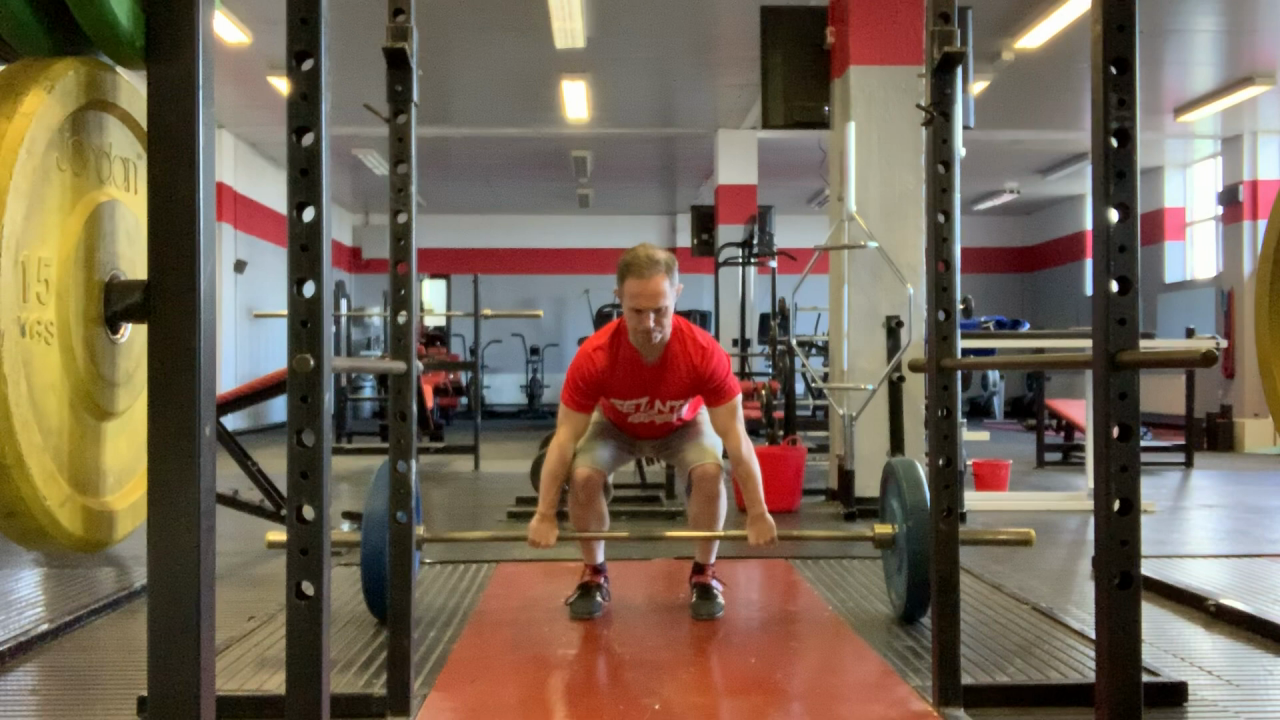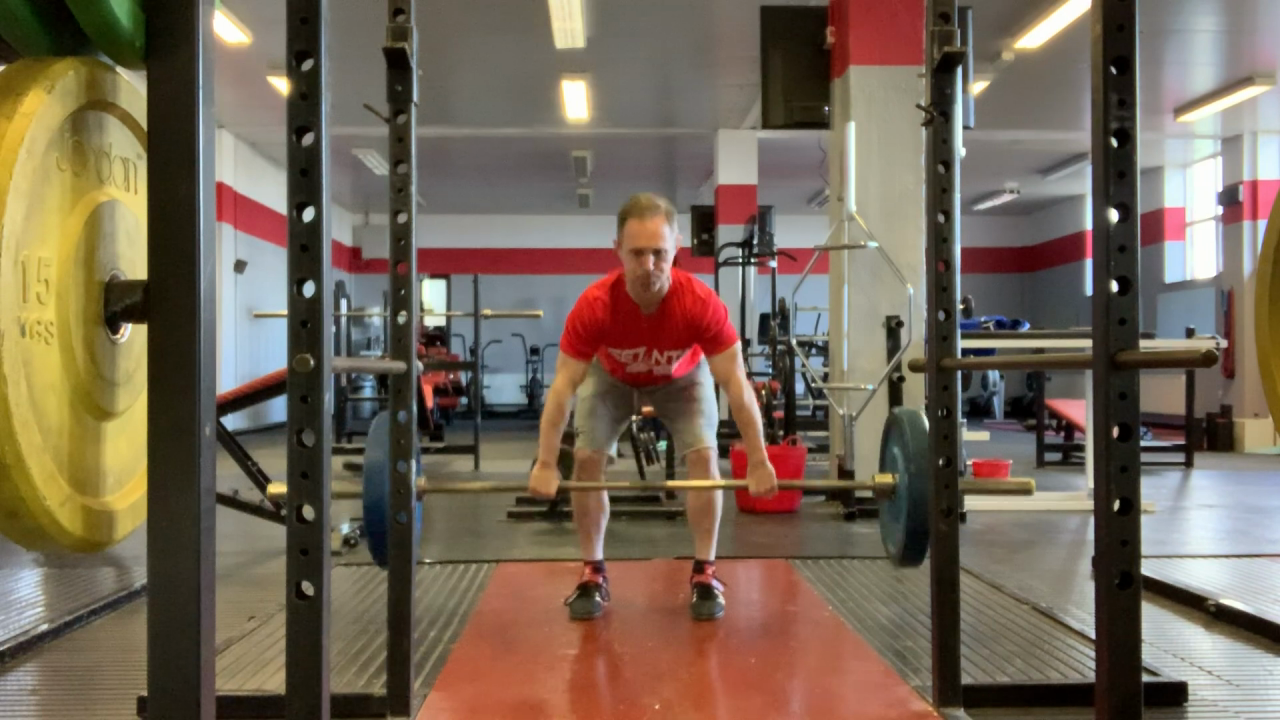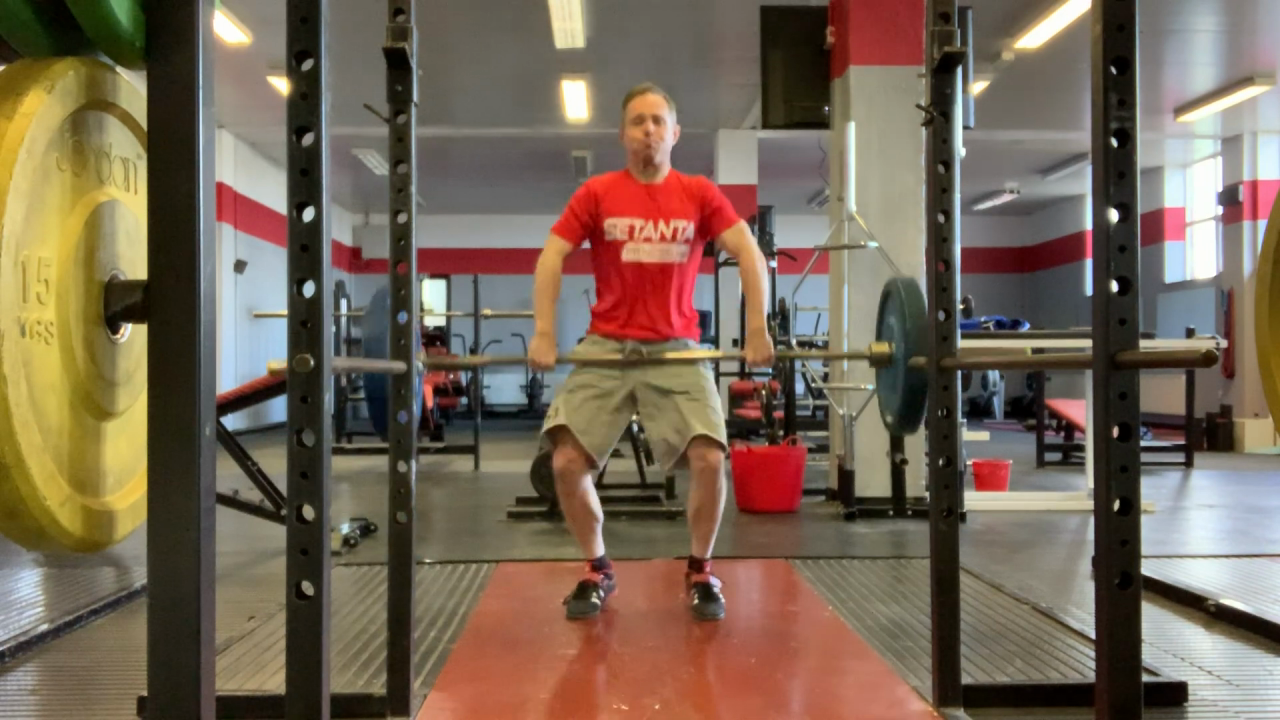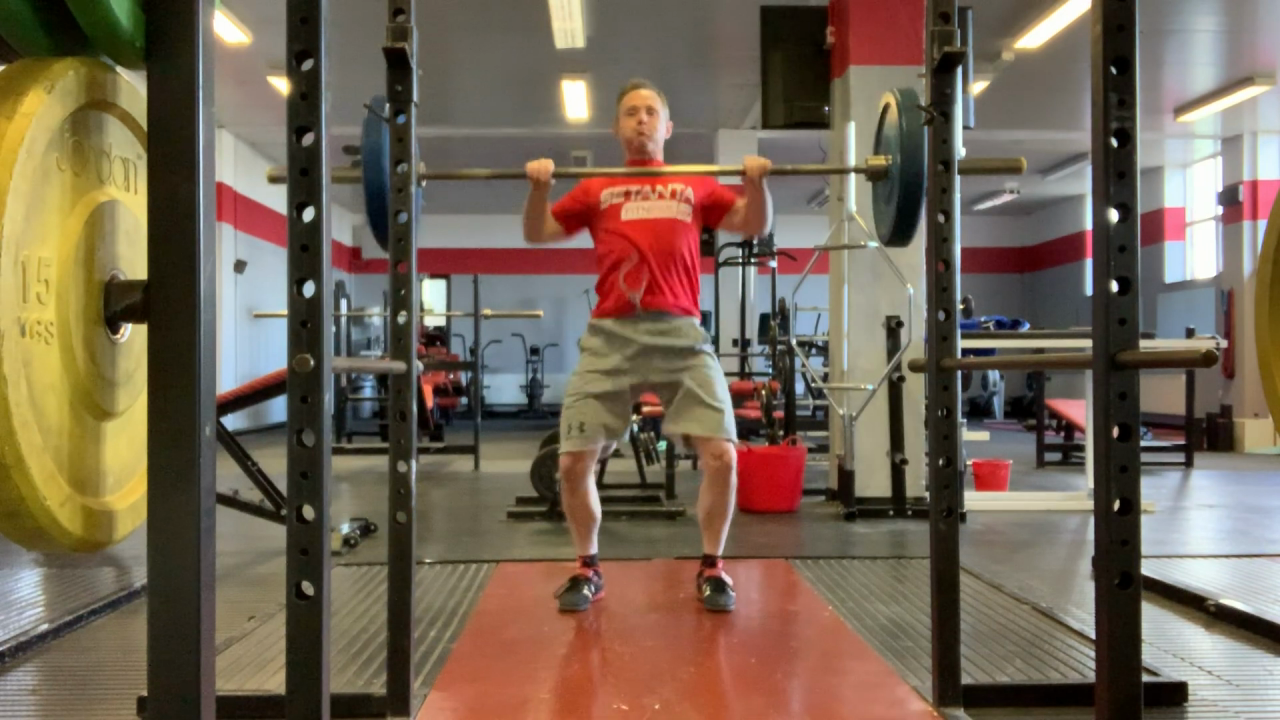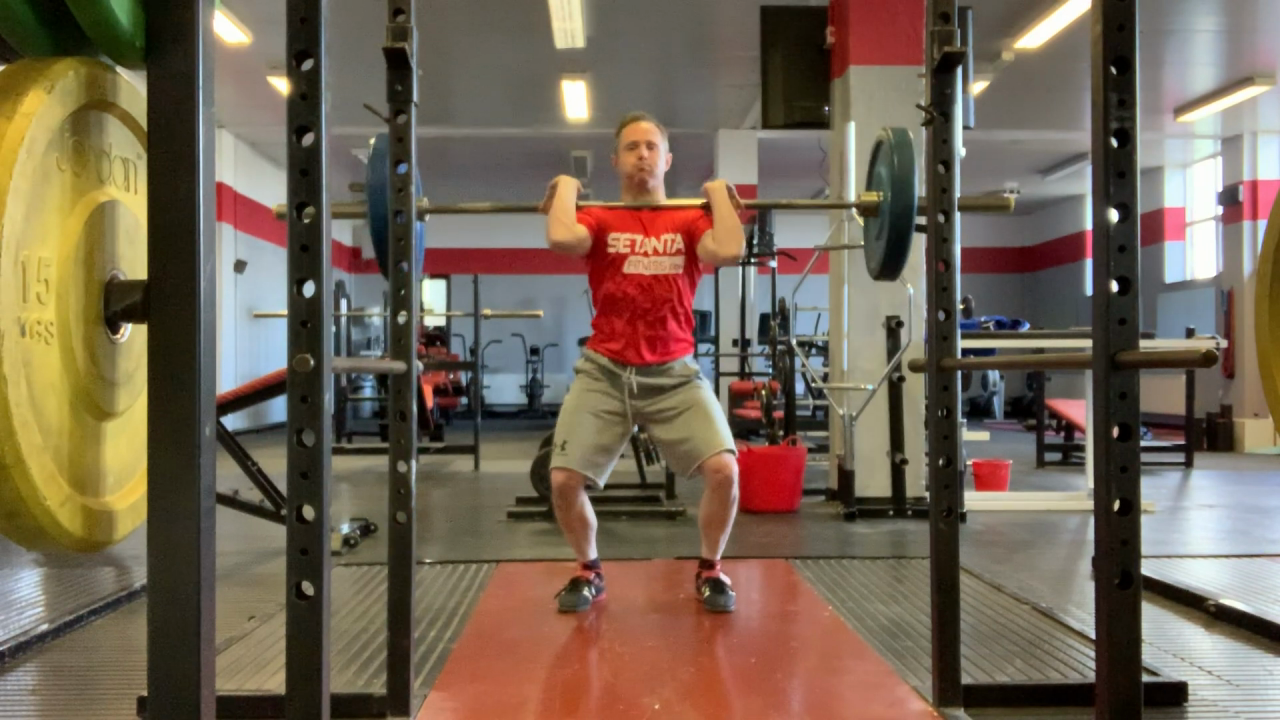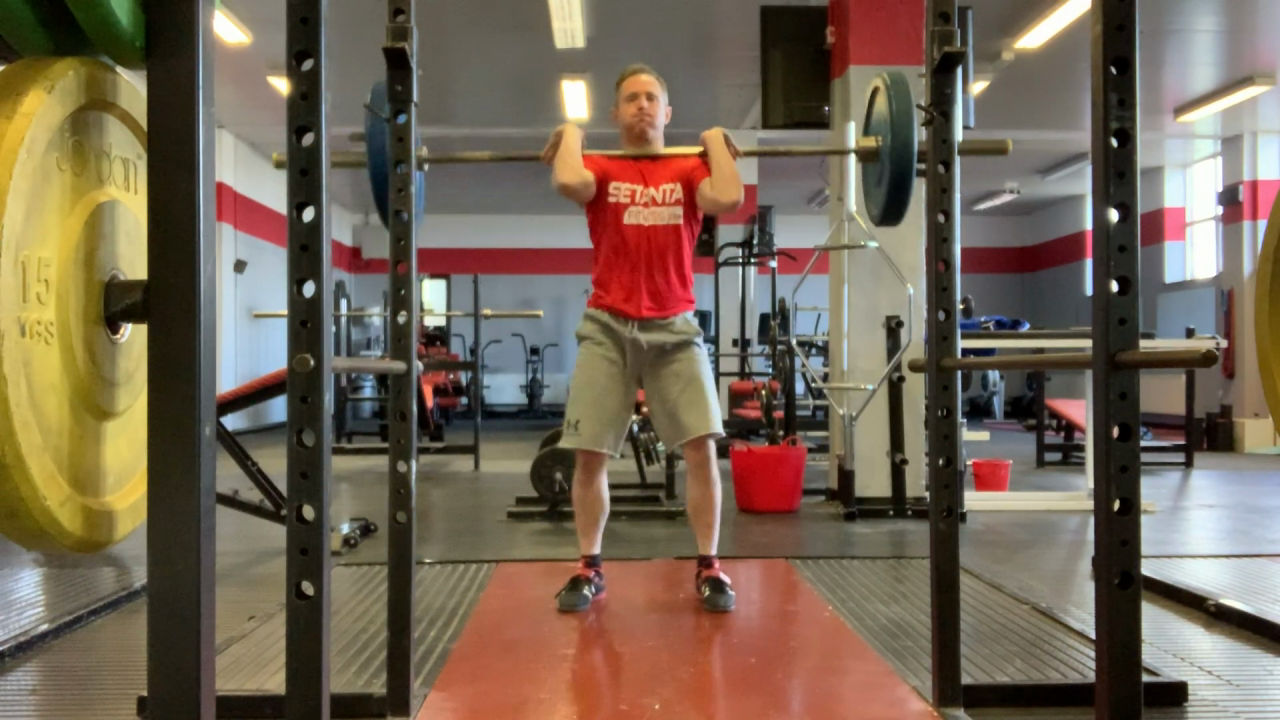
dt=0.3s
person 1, frame 1
left shoulder: (704, 354)
right shoulder: (594, 357)
left elbow: (735, 438)
right elbow: (565, 437)
left wrist: (758, 513)
right wrist: (545, 515)
left hip: (683, 425)
right hip: (614, 426)
left knee: (708, 471)
right knee: (584, 475)
left ankle: (704, 575)
right ankle: (594, 576)
person 1, frame 2
left shoulder: (700, 303)
right shoulder: (594, 305)
left elbow: (736, 385)
right elbow: (564, 385)
left wrist: (758, 462)
right wrist: (545, 464)
left hip: (682, 378)
right hip: (612, 378)
left knee: (703, 456)
right knee: (587, 458)
left ankle: (704, 573)
right ankle: (593, 574)
person 1, frame 3
left shoulder: (700, 195)
right shoulder: (596, 192)
left elbow: (749, 256)
right elbow: (551, 259)
left wrist: (757, 329)
right wrist: (542, 334)
left hip: (676, 349)
right hip: (604, 348)
left knee: (709, 460)
right knee: (567, 462)
left ankle: (700, 571)
right ankle: (598, 571)
person 1, frame 4
left shoulder: (695, 185)
right shoulder: (597, 188)
left elbow: (755, 226)
right elbow: (538, 233)
left wrist: (756, 185)
right wrist: (536, 191)
left hip: (681, 333)
right hip: (611, 335)
left knee: (720, 455)
right knee: (574, 461)
left ankle: (711, 568)
right ankle: (588, 568)
person 1, frame 5
left shoulder: (692, 220)
right shoulder: (597, 220)
left elbow: (729, 252)
right elbow: (561, 240)
left wrist: (719, 198)
right wrist: (566, 193)
left hip: (673, 372)
right hip: (604, 371)
left knee: (723, 469)
right knee: (563, 479)
left ankle: (709, 570)
right ankle: (588, 570)
person 1, frame 6
left shoulder: (691, 170)
right shoulder: (599, 169)
left elbow: (729, 201)
right elbow: (568, 183)
left wrist: (717, 145)
right wrist: (569, 139)
left hip: (674, 330)
right hip: (607, 330)
left knee: (701, 448)
right knee: (588, 454)
left ankle: (708, 567)
right ankle: (590, 567)
